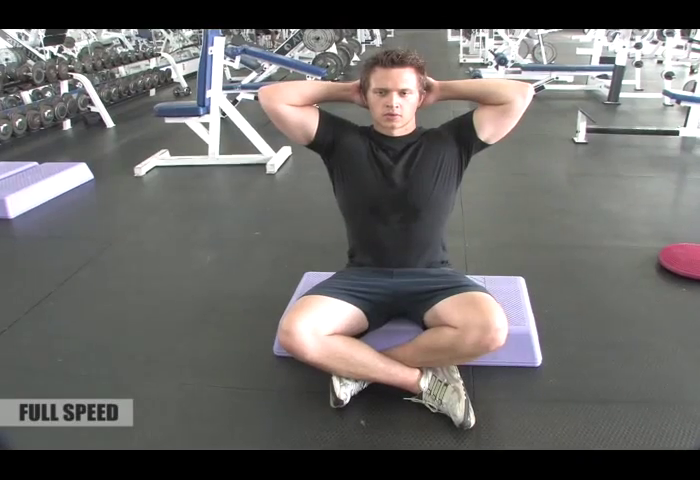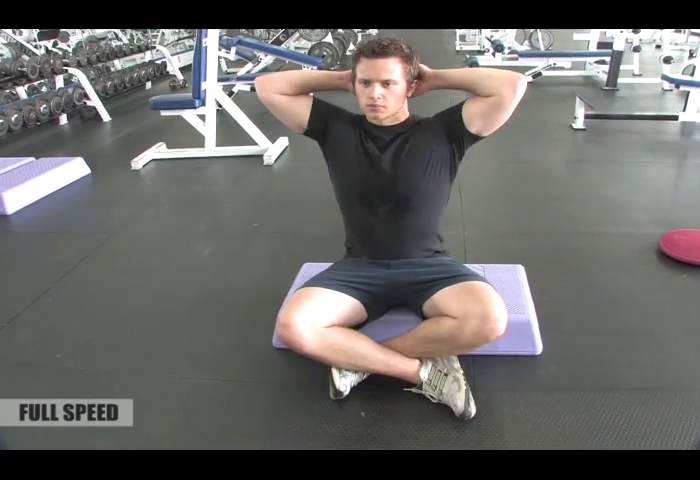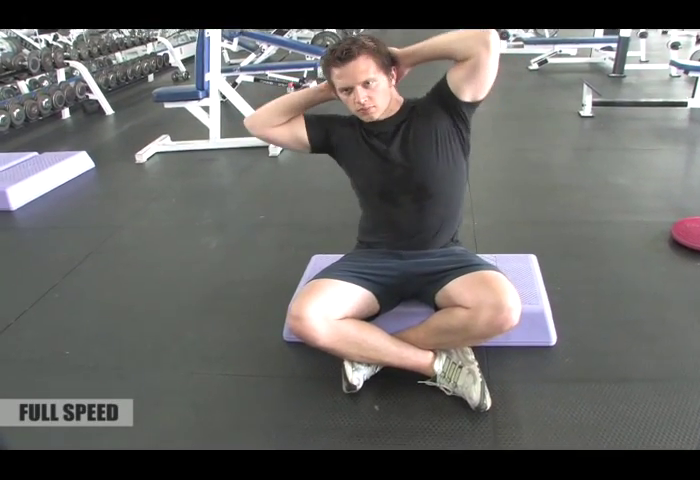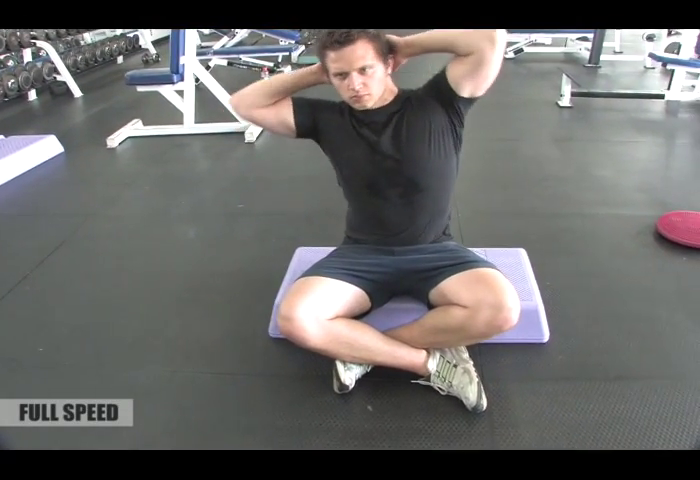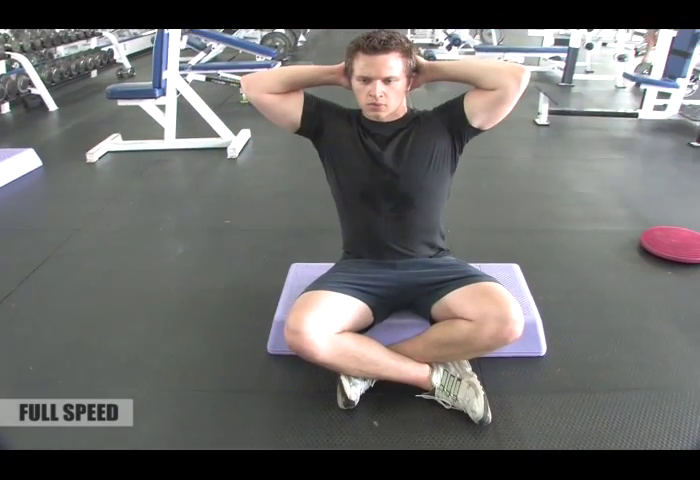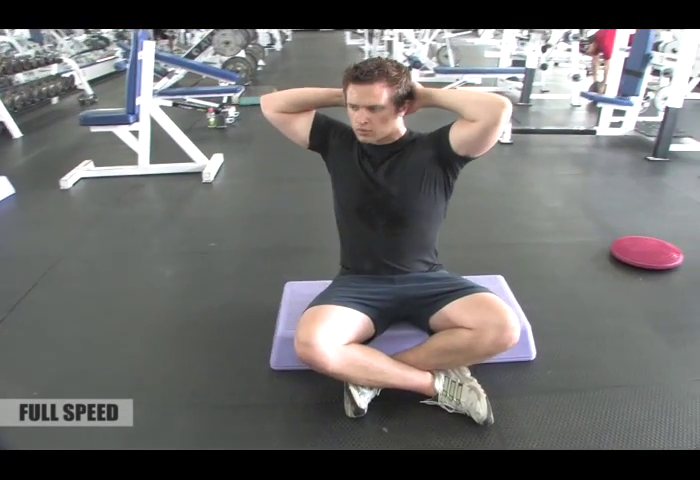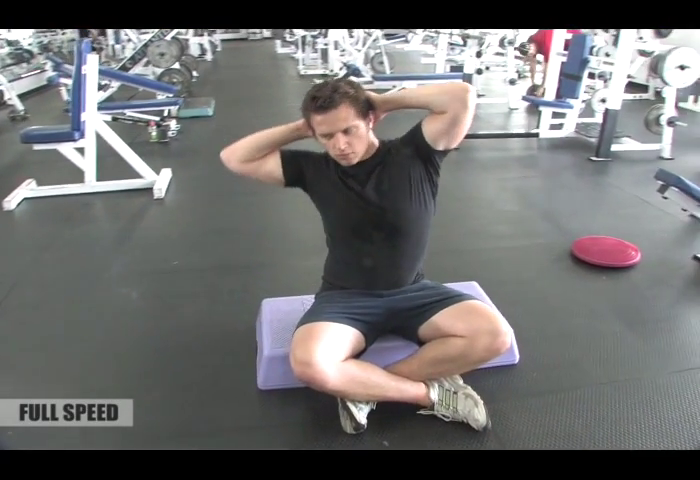
dt=0.7s
person 1, frame 1
left shoulder: (450, 142)
right shoulder: (342, 140)
left elbow: (520, 95)
right elbow: (271, 98)
left wrist: (443, 89)
right wrist: (344, 90)
left hip: (431, 277)
right hip: (362, 277)
left knee: (490, 329)
right knee: (295, 333)
left ankle: (357, 367)
right ankle: (423, 380)
person 1, frame 2
left shoulder: (442, 133)
right shoulder: (336, 128)
left elbow: (512, 87)
right elbow: (267, 86)
left wrist: (436, 77)
right wrist: (338, 79)
left hip: (428, 265)
right hip: (360, 268)
left knee: (489, 319)
right knee: (292, 326)
left ankle: (356, 358)
right ankle: (423, 370)
person 1, frame 3
left shoulder: (442, 111)
right shoulder: (340, 132)
left elbow: (485, 42)
right elbow: (258, 124)
left wrist: (409, 55)
right wrist: (322, 92)
left hip: (442, 257)
right hip: (374, 259)
left knee: (502, 310)
right knee: (305, 320)
left ankle: (370, 351)
right ankle: (436, 364)
person 1, frame 4
left shoulder: (437, 104)
right shoulder: (327, 119)
left elbow: (490, 38)
right elbow: (244, 104)
left wrist: (407, 45)
right wrist: (311, 74)
left hip: (433, 252)
right hip: (362, 254)
left knee: (501, 308)
right knee: (295, 320)
left ankle: (361, 348)
right ankle: (430, 362)
person 1, frame 5
left shoulder: (442, 126)
right shoulder: (330, 124)
left elbow: (514, 79)
right elbow: (254, 86)
left wrist: (434, 69)
right wrist: (331, 73)
left hip: (432, 266)
right hip: (360, 268)
left knee: (505, 321)
right knee: (302, 333)
left ankle: (364, 363)
right ankle: (434, 377)
person 1, frame 6
left shoulder: (436, 150)
right shoulder: (337, 142)
left elbow: (497, 112)
right elbow: (271, 105)
left wrist: (427, 95)
right wrist: (337, 96)
left hip: (426, 280)
right hip: (359, 283)
left knee: (502, 328)
right knee: (311, 345)
left ankle: (368, 373)
right ankle: (436, 383)
person 1, frame 7
left shoulder: (414, 154)
right shoulder: (314, 168)
left elbow: (462, 97)
right elbow: (234, 159)
left wrist: (389, 100)
right wrist: (297, 130)
left hip: (412, 292)
right hip: (345, 297)
left knee: (494, 335)
right knee: (308, 364)
left ankle: (364, 387)
right ankle: (429, 393)
